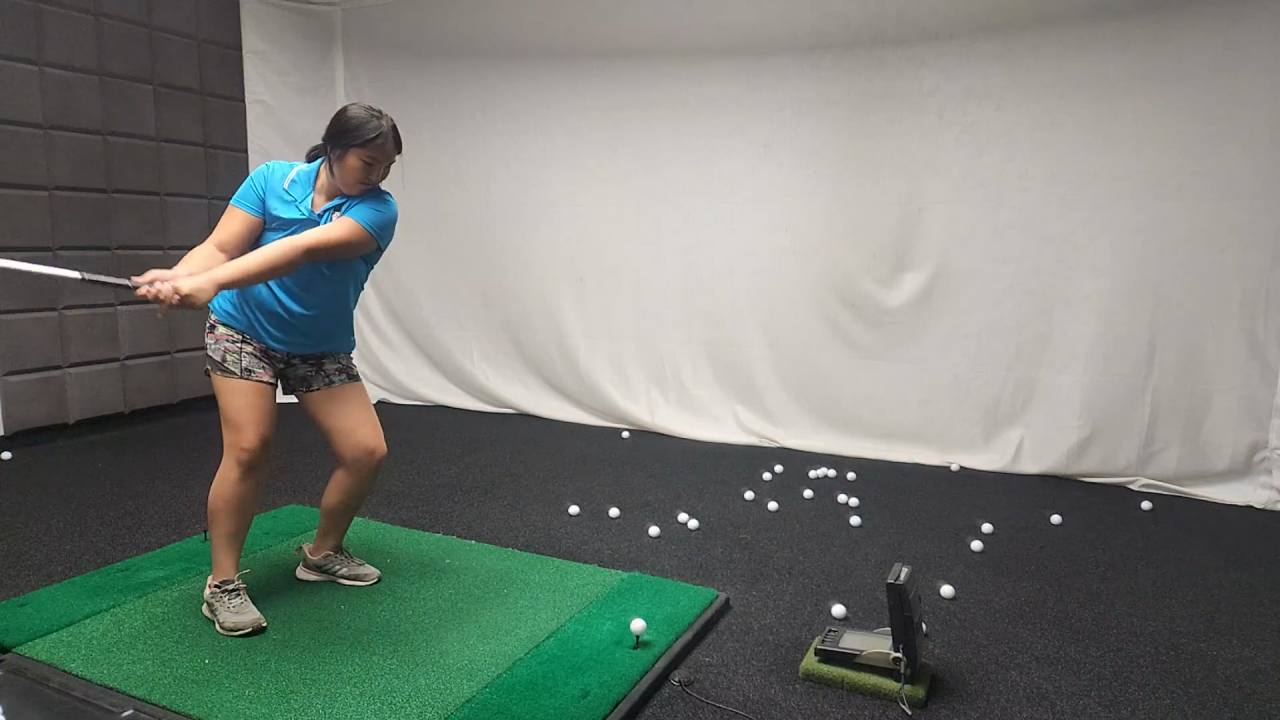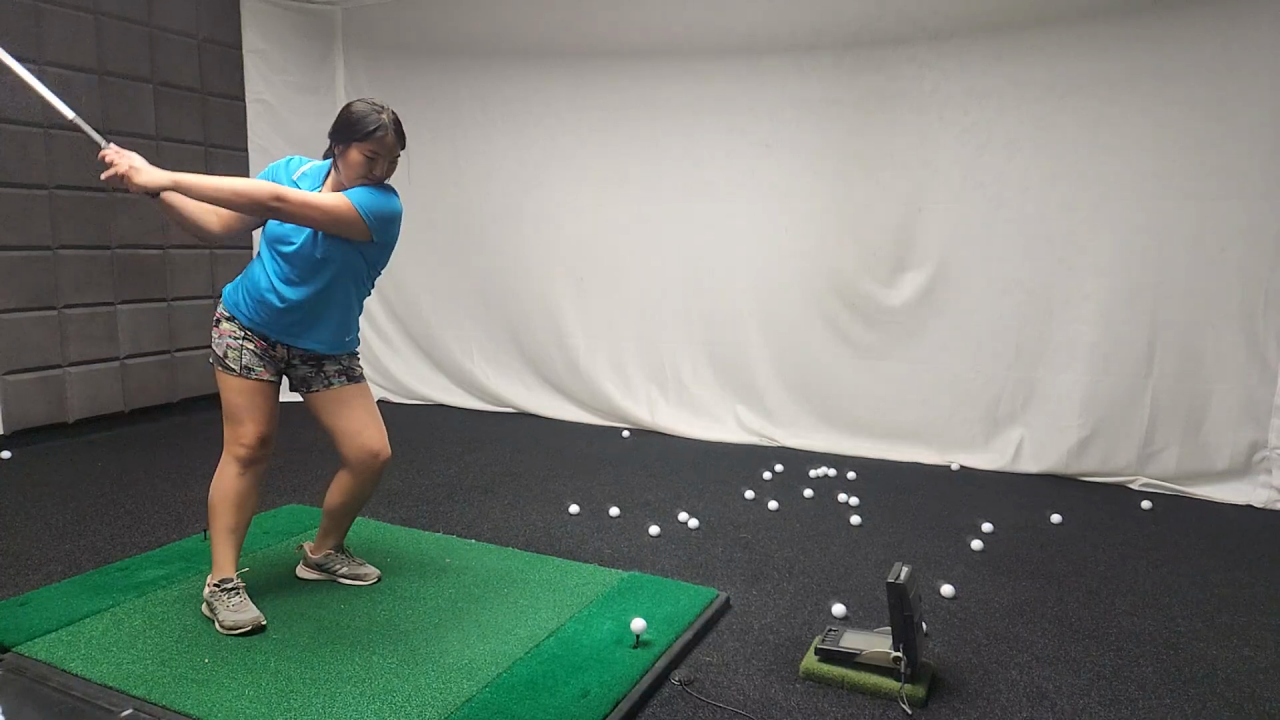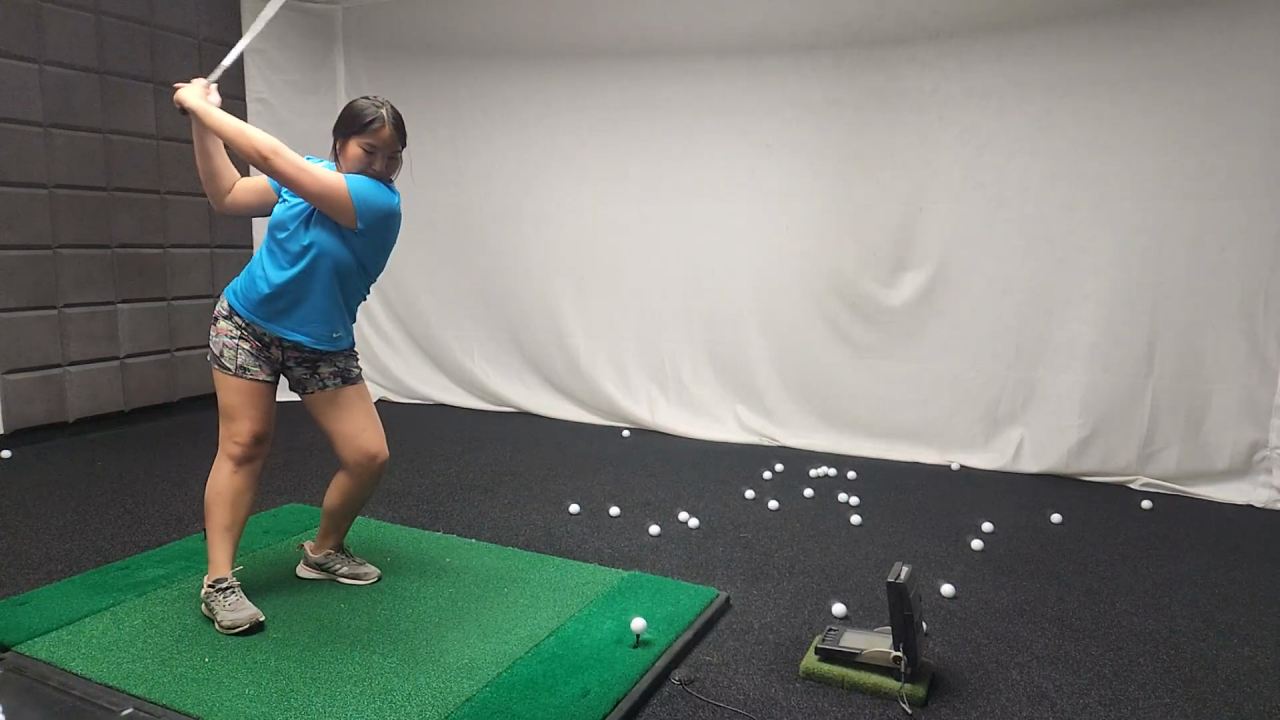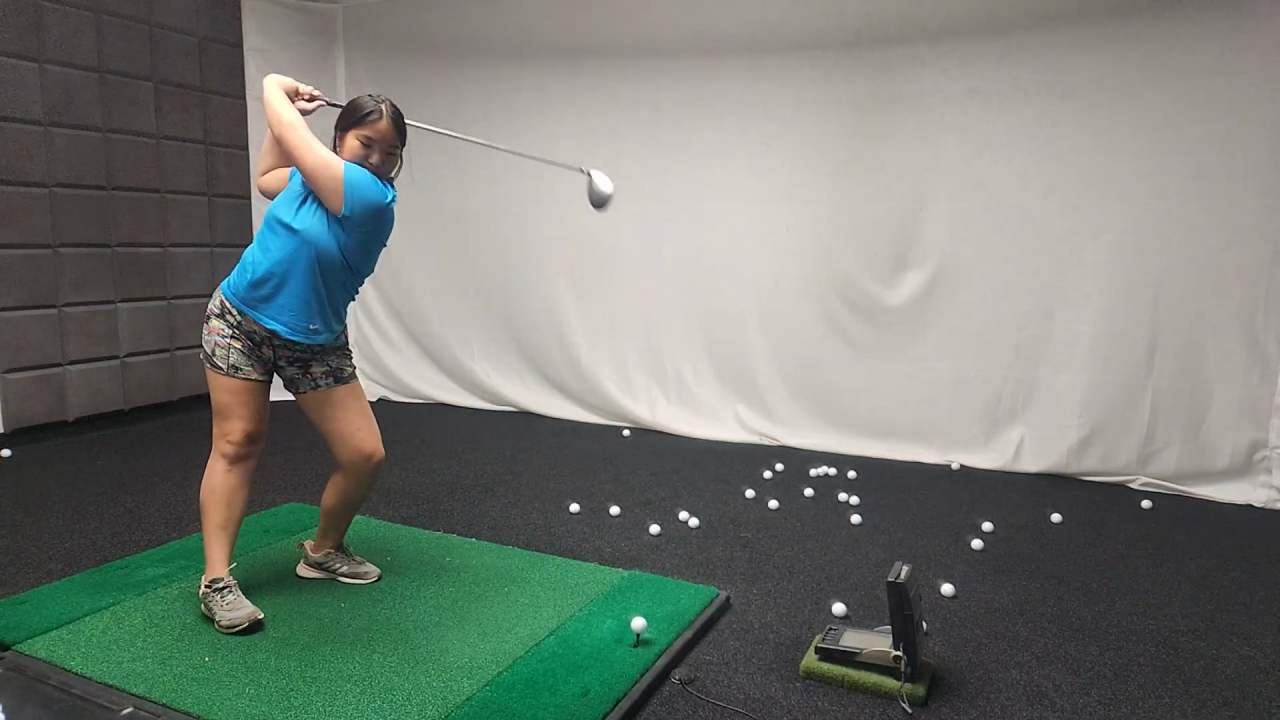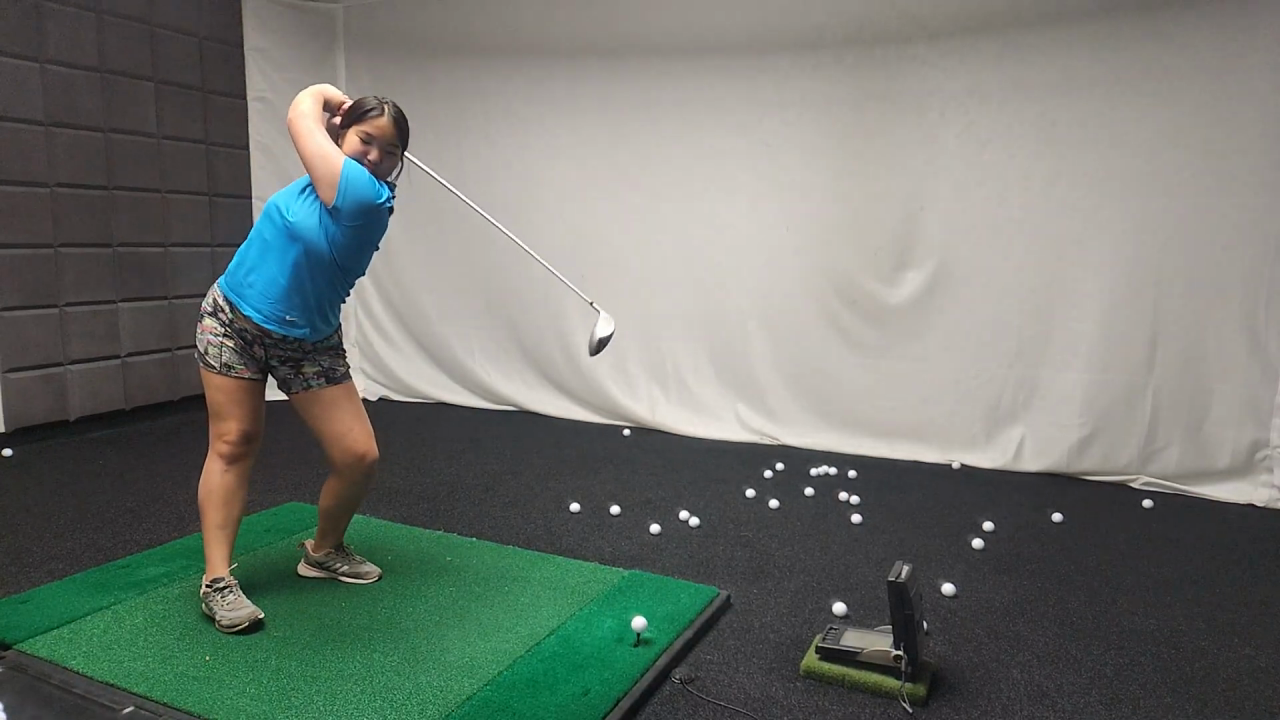
dt=1s
person 1, frame 1
left shoulder: (378, 210)
right shoulder: (271, 178)
left elbow: (302, 250)
right elbow: (219, 246)
left wrist: (212, 283)
right wrist: (176, 275)
left hip: (323, 348)
right hip: (244, 329)
left knee: (367, 451)
right knee: (248, 448)
left ankle: (321, 553)
right ankle: (223, 583)
person 1, frame 2
left shoulder: (382, 206)
right shoulder: (293, 169)
left elbow: (275, 202)
right elbow: (215, 223)
left wrist: (164, 177)
right wrist: (153, 187)
left hip: (326, 346)
right hip: (249, 326)
left knee: (371, 453)
right knee: (248, 447)
left ankle: (323, 552)
right ankle: (222, 582)
person 1, frame 3
left shoulder: (381, 204)
right shoulder: (307, 173)
left elbow: (272, 156)
right elbow: (226, 197)
left wrist: (198, 105)
right wrist: (202, 120)
left hip: (323, 346)
right hip: (247, 323)
left knee: (369, 456)
right knee: (244, 445)
left ankle: (322, 551)
right ankle: (218, 581)
person 1, frame 4
left shoulder: (373, 199)
right shoulder: (313, 176)
left elbow: (284, 122)
right elbow: (268, 178)
left wrist: (276, 89)
right wrist: (291, 105)
left hip: (315, 343)
right hip: (240, 319)
left knee: (365, 456)
right knee: (237, 444)
left ankle: (323, 551)
right ankle: (216, 581)
person 1, frame 5
left shoulder: (368, 197)
right shoulder: (327, 176)
left elbow: (300, 114)
left wrist: (322, 96)
right wrist: (337, 111)
left hip: (308, 340)
right hip: (233, 318)
left knee: (359, 456)
right knee: (233, 443)
left ankle: (324, 551)
right ankle: (216, 579)
